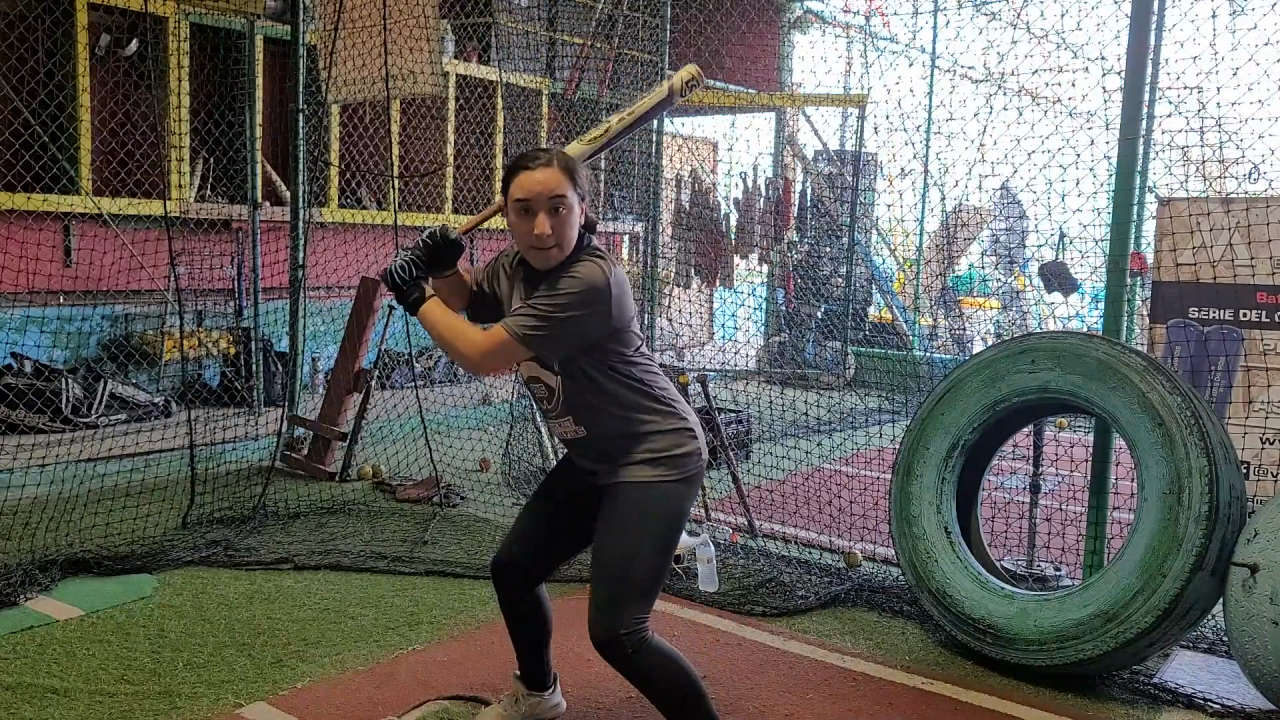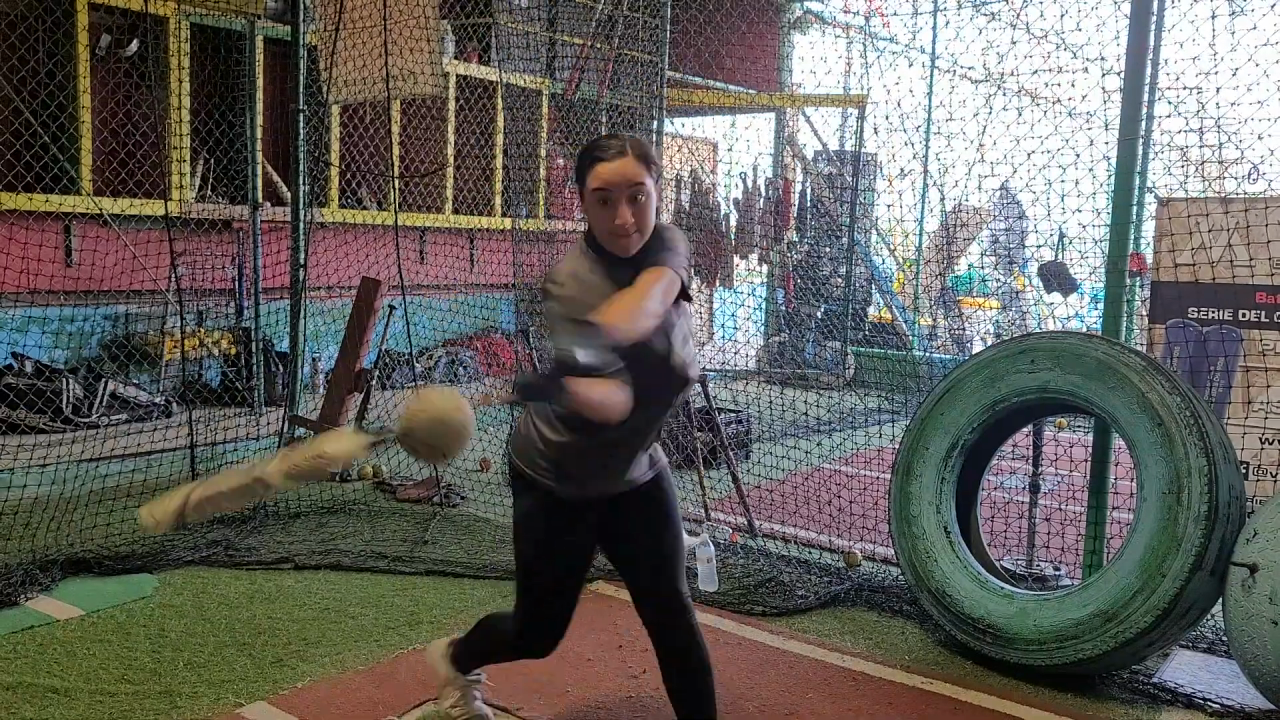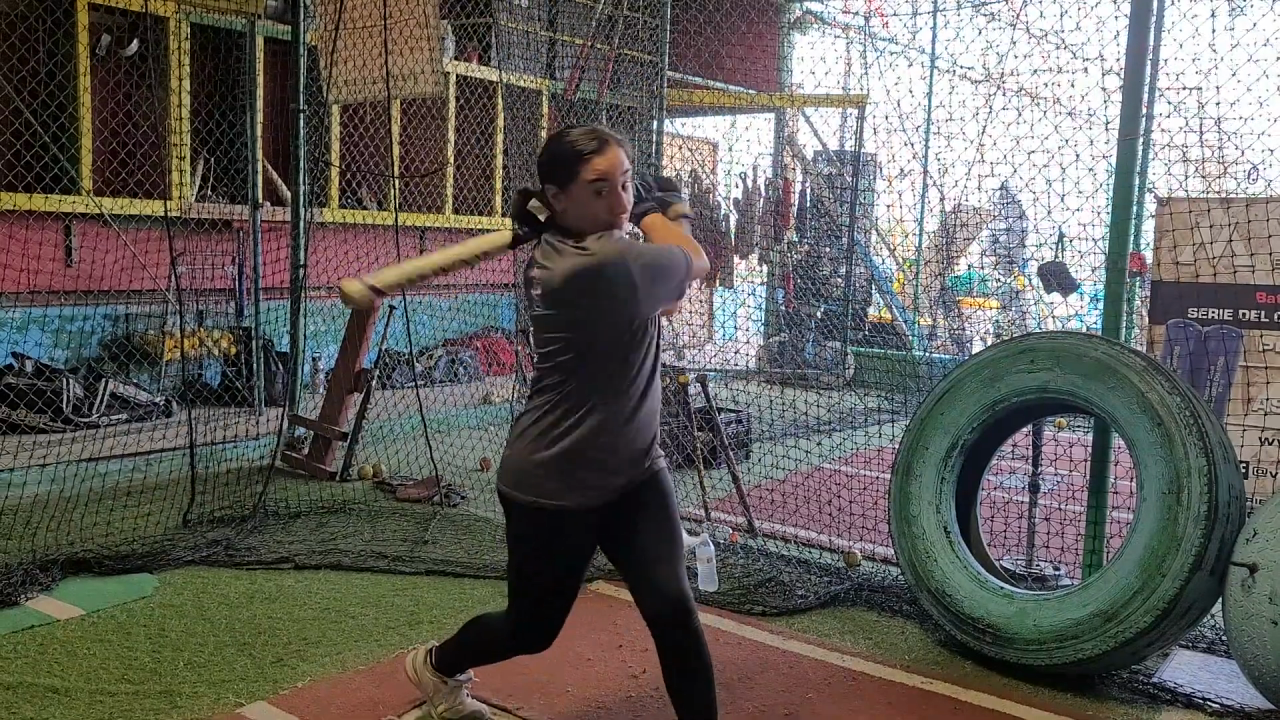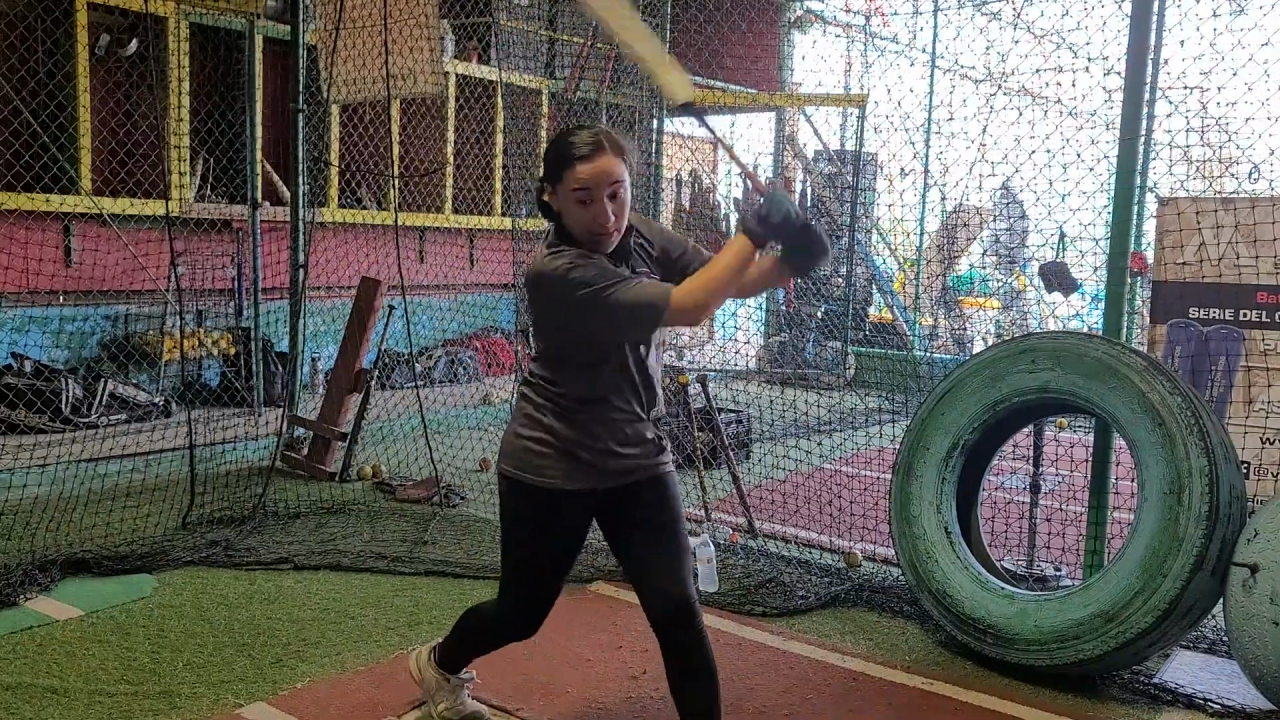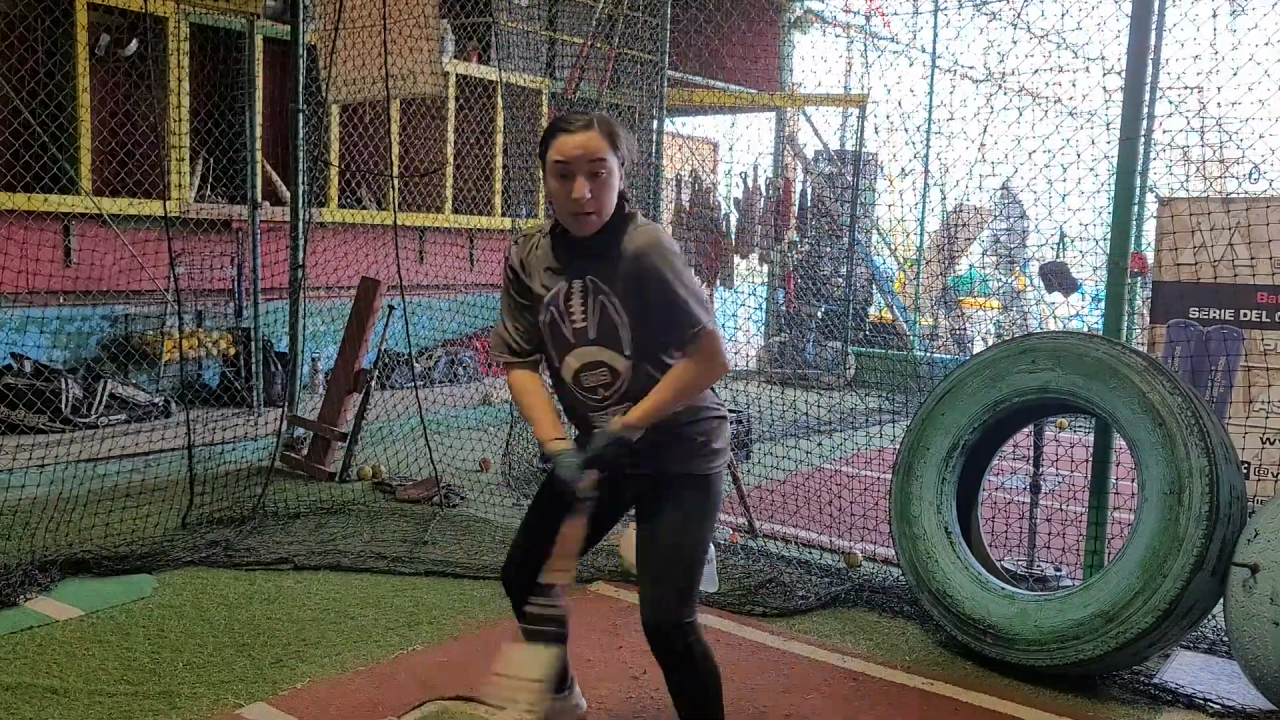
dt=0.4s
person 1, frame 1
left shoulder: (590, 282)
right shoulder: (519, 263)
left elbow: (478, 356)
right elbow: (471, 302)
left wrist: (414, 293)
right wrist: (439, 269)
left hip: (656, 460)
right hip: (593, 459)
left knee: (615, 633)
right knee: (512, 571)
person 1, frame 2
left shoulder: (667, 243)
right shoulder: (571, 265)
left elbow: (645, 302)
right elbow: (599, 398)
left wrist: (589, 343)
right wrist: (598, 395)
left hip: (636, 467)
right hip: (558, 474)
left knee: (670, 612)
right knee: (537, 630)
right ankle: (459, 661)
person 1, frame 3
left shoulder: (559, 247)
right shoulder: (600, 264)
left elbow: (664, 268)
right elbow: (692, 265)
left wrist: (657, 206)
right wrist: (655, 211)
left hip: (631, 465)
right hip: (552, 480)
left knee: (672, 608)
right knee: (533, 628)
right ankle: (434, 664)
person 1, frame 4
left shoulder: (643, 238)
right shoulder: (554, 271)
left elbow: (736, 278)
right elbow: (682, 305)
left wrist: (789, 254)
right wrist: (755, 232)
left hip: (636, 457)
right hip: (548, 468)
left knee: (675, 608)
right knee: (520, 612)
right ankle: (439, 663)
person 1, frame 5
left shoulder: (643, 249)
right shoulder: (527, 257)
left elbow: (709, 358)
right elbow: (522, 364)
left wrist: (629, 426)
right wrist: (559, 446)
left hip: (680, 451)
right hip: (599, 449)
left knee: (667, 618)
right knee: (523, 573)
